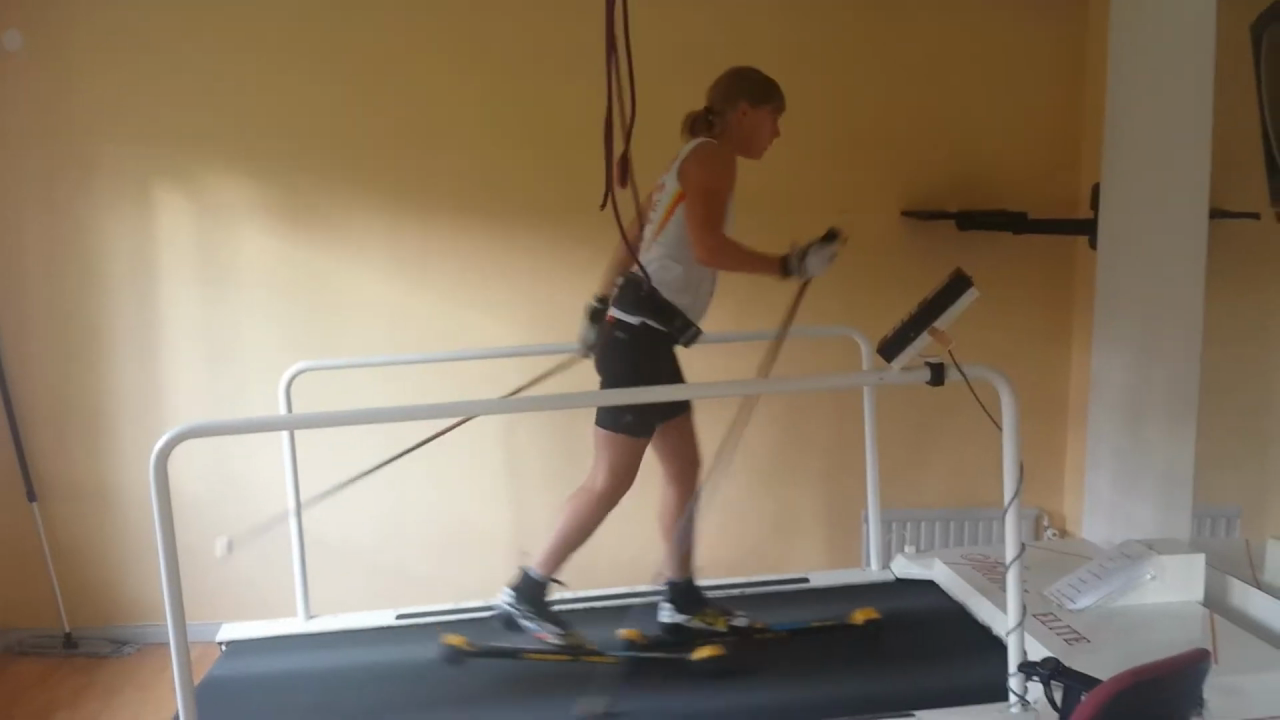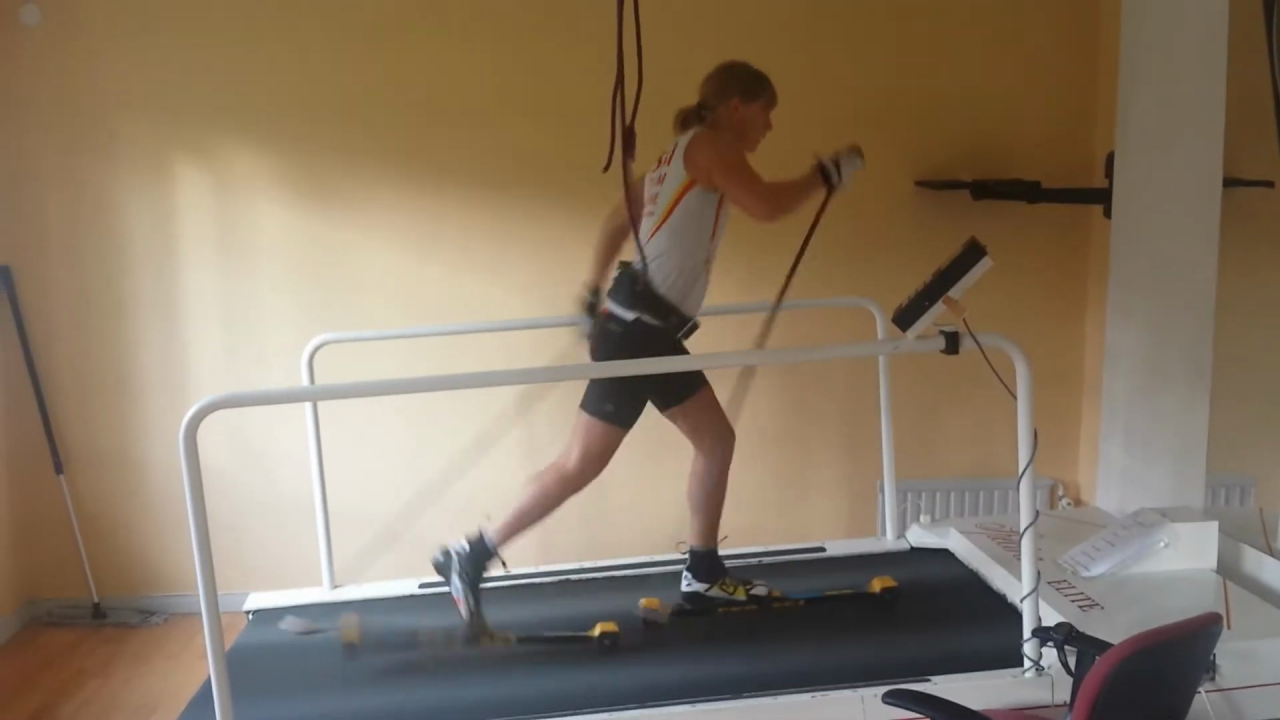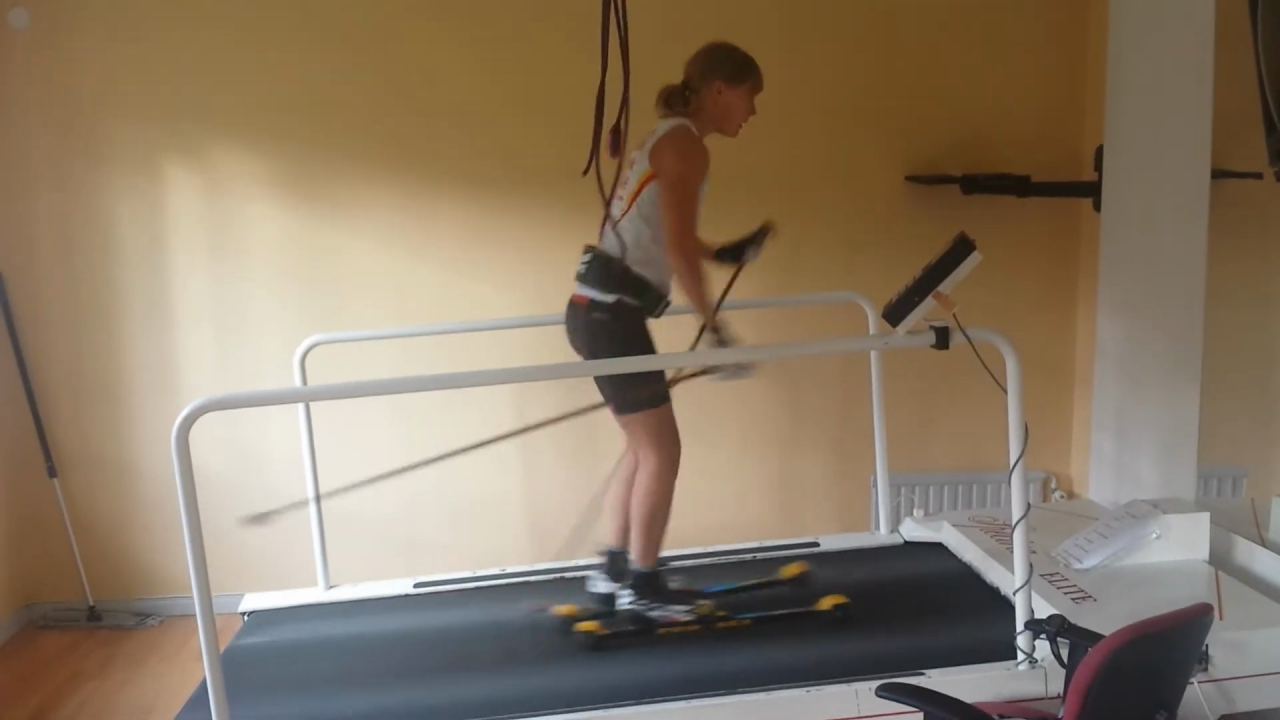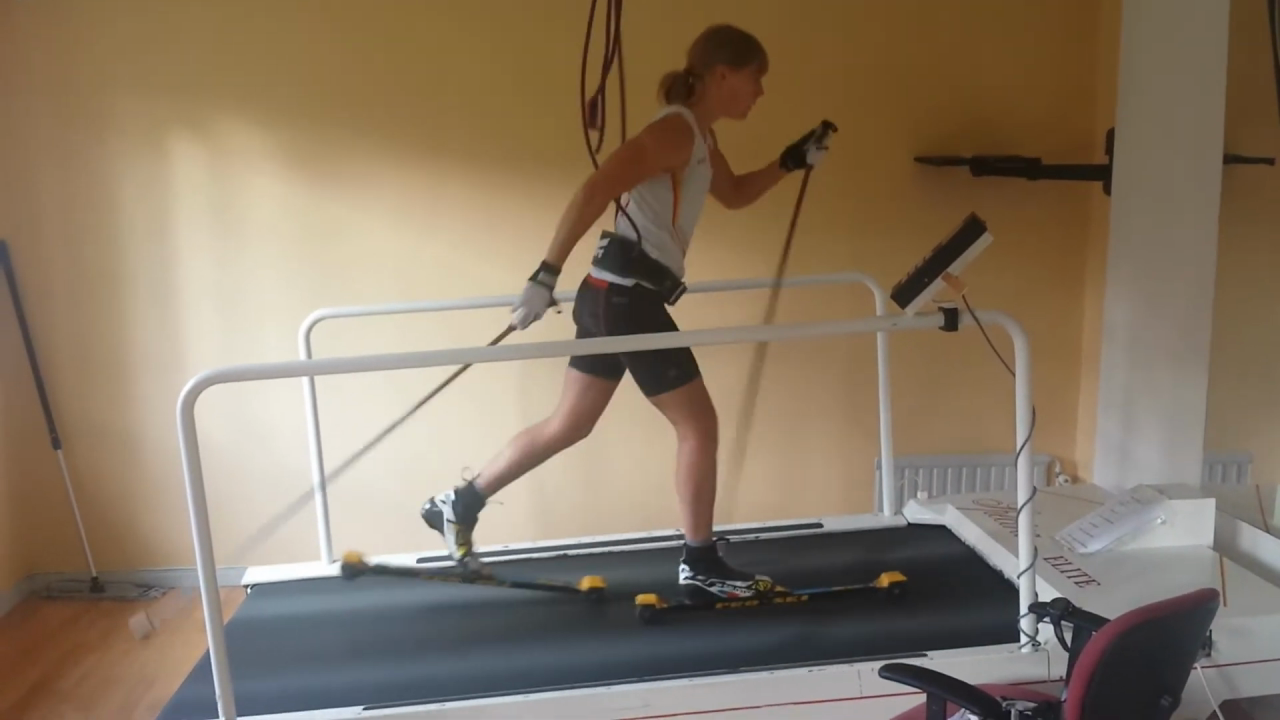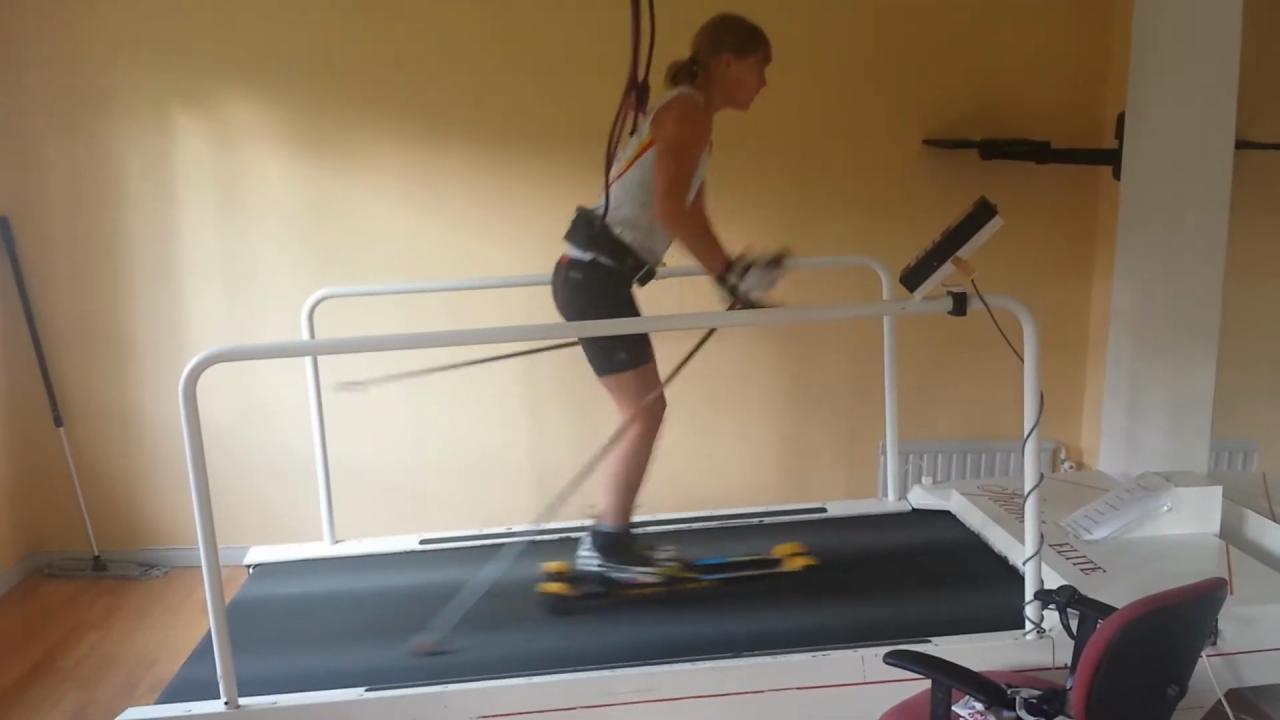
dt=1s
person 1, frame 1
left shoulder: (696, 162)
right shoulder: (711, 159)
left elbow: (639, 244)
right elbow: (707, 249)
left wrist: (604, 310)
right wrist: (788, 265)
left hip: (637, 332)
right hip: (636, 337)
left knee: (683, 467)
right knee: (611, 481)
left ankle: (681, 600)
right ankle: (526, 592)
person 1, frame 2
left shoulder: (679, 156)
right shoulder: (710, 146)
left elbow: (619, 222)
right elbow: (764, 206)
left wrist: (592, 292)
right wrist: (825, 175)
left hip: (647, 329)
right hip: (635, 332)
left knee: (718, 441)
right knee: (581, 466)
left ankle: (703, 573)
right ankle: (470, 556)
person 1, frame 3
left shoulder: (670, 142)
right shoulder: (685, 145)
right elbow: (677, 245)
left wrist: (725, 254)
right wrist: (714, 330)
left hip: (606, 310)
right hip: (612, 314)
left knee: (651, 443)
right knee: (659, 450)
left ankle: (618, 570)
right ankle: (642, 585)
person 1, frame 4
left shoulder: (698, 134)
right shoulder: (674, 131)
left elbow: (733, 192)
right elbow: (593, 191)
left wrist: (793, 159)
right wrist: (546, 273)
left hip: (612, 294)
right hip: (629, 296)
left knee: (567, 425)
right knee: (698, 426)
left ankle: (459, 504)
right ankle: (700, 564)
person 1, frame 5
left shoulder: (691, 119)
right shoulder: (686, 112)
left elbow: (689, 214)
right elbow: (667, 207)
left wrist: (732, 275)
right wrist: (725, 273)
left hip: (599, 275)
right hip: (593, 274)
left knee: (640, 413)
right knee: (645, 412)
left ankle: (612, 538)
right ankle: (605, 544)
